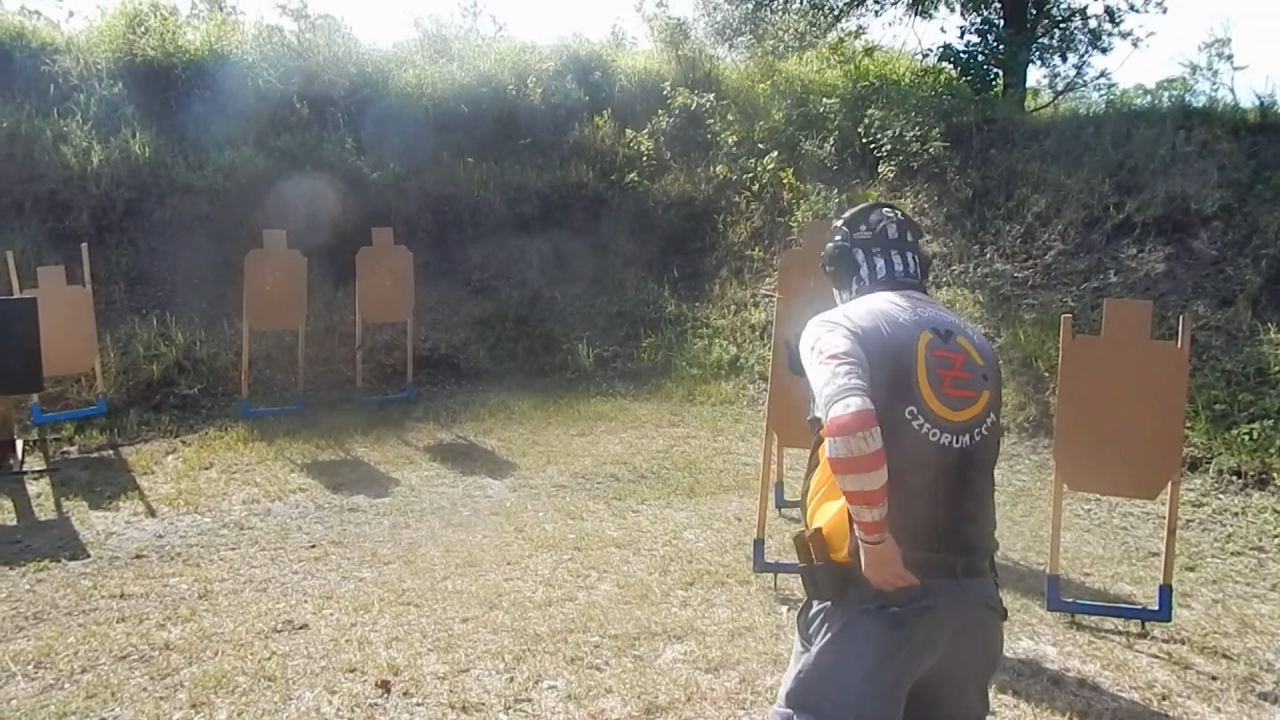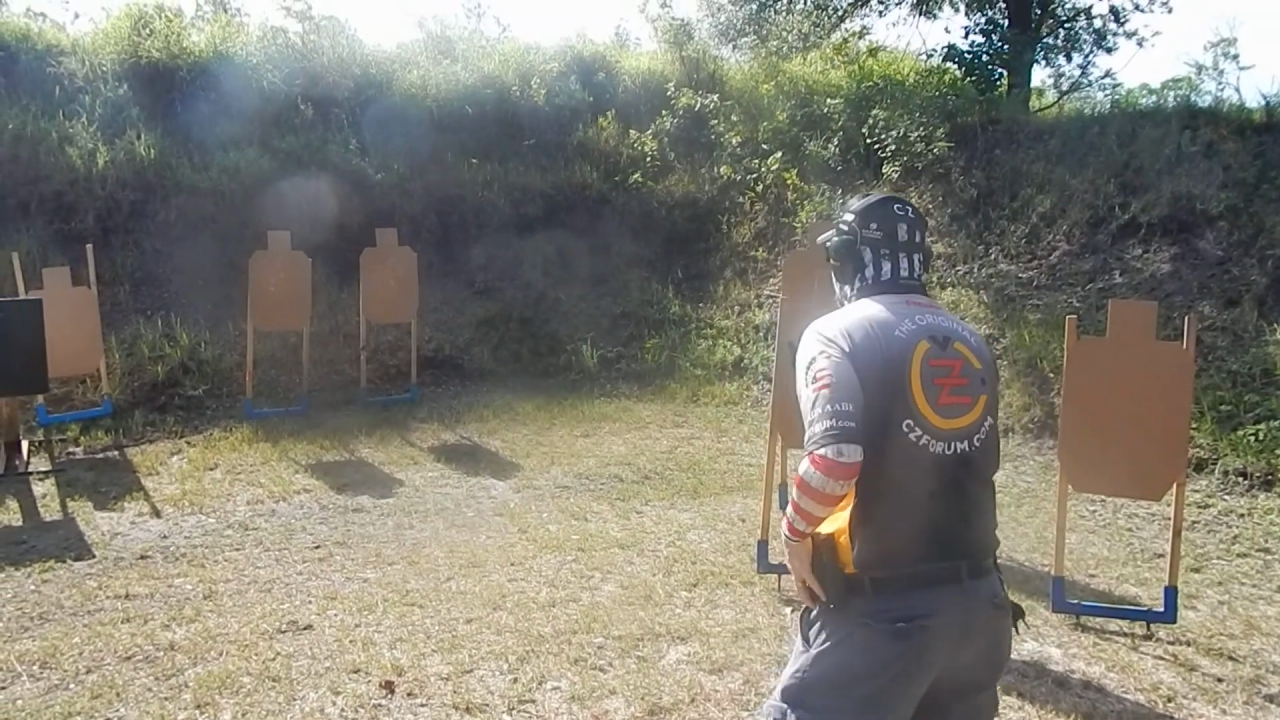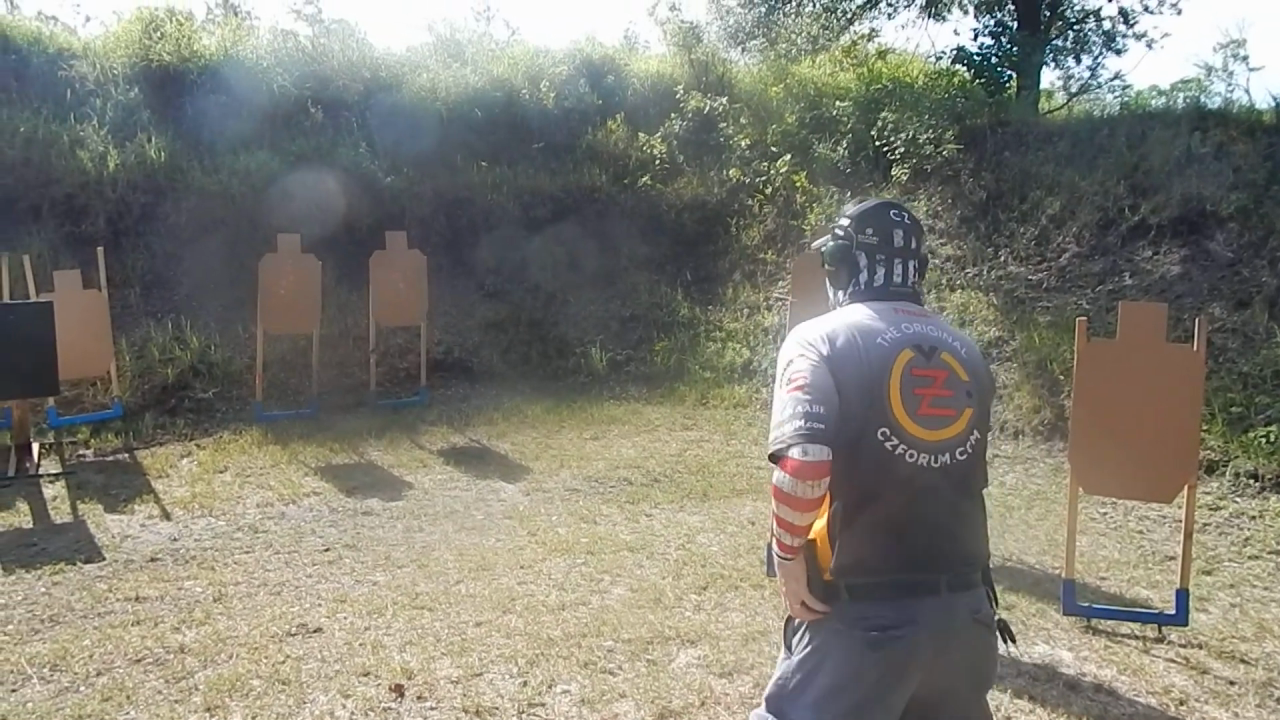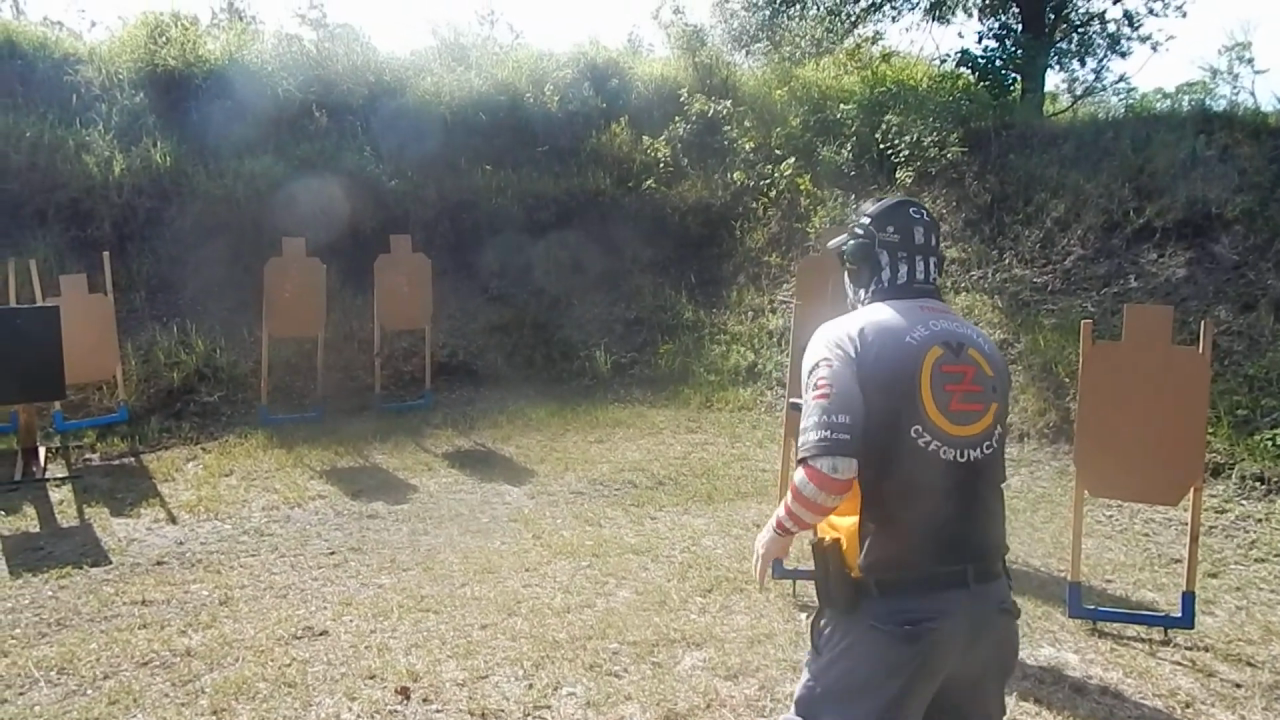
dt=0.5s
person 1, frame 1
left shoulder: (839, 325)
right shoulder: (975, 342)
left elbow: (853, 427)
right elbow: (961, 447)
left wrist: (874, 540)
left hip: (873, 591)
right hip: (970, 592)
person 1, frame 2
left shoulder: (837, 334)
right shoulder: (971, 342)
left elbow: (834, 463)
right elbow: (971, 458)
left wrist: (795, 531)
left hip: (880, 606)
right hip: (976, 595)
person 1, frame 3
left shoulder: (820, 340)
right shoulder: (968, 352)
left elbow: (803, 465)
right elbow: (966, 470)
left wrist: (787, 553)
left hip: (864, 614)
right hip: (962, 606)
person 1, frame 4
left shoulder: (847, 340)
right shoulder: (985, 349)
left elbow: (826, 473)
right elbow: (980, 466)
left wrist: (781, 529)
left hip: (889, 612)
right hip: (983, 600)
